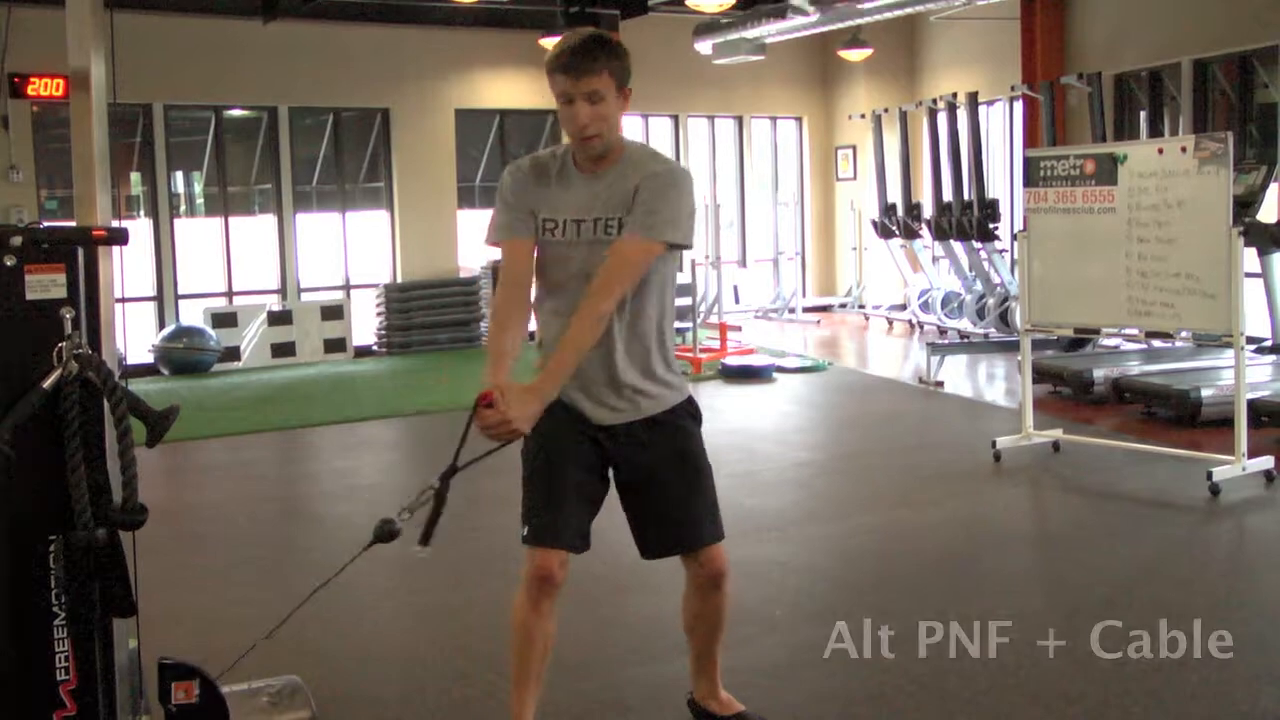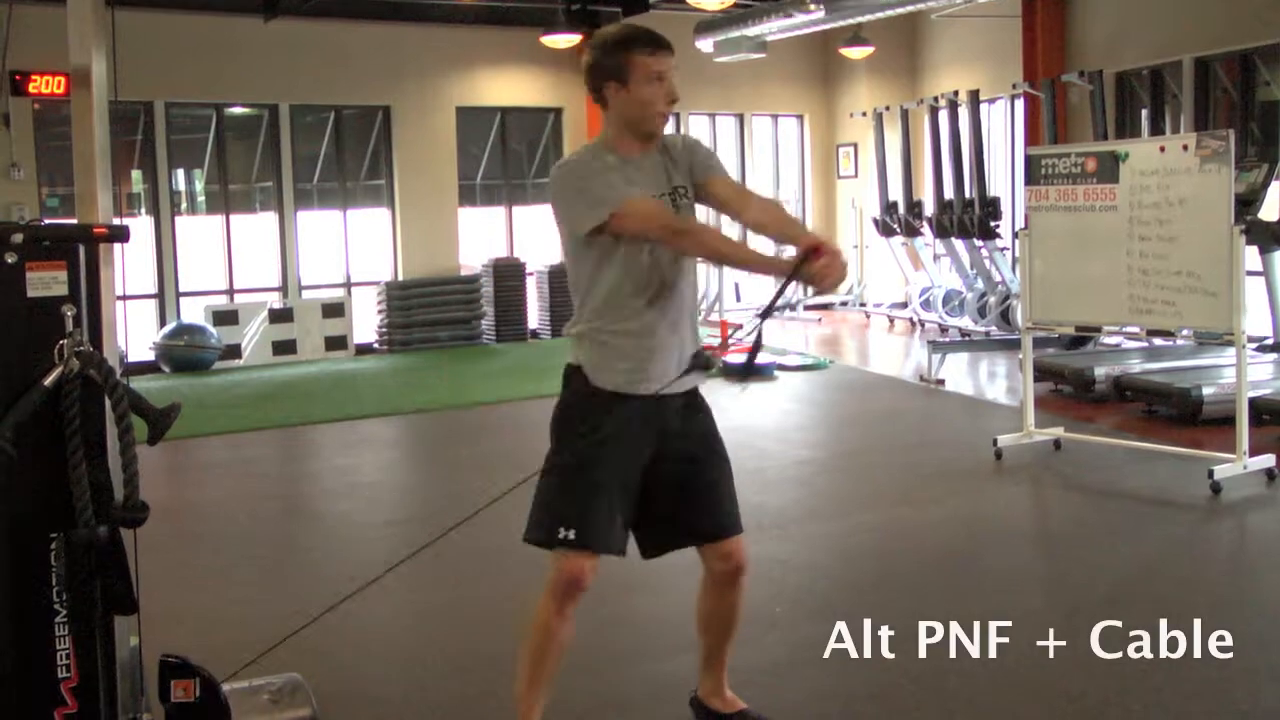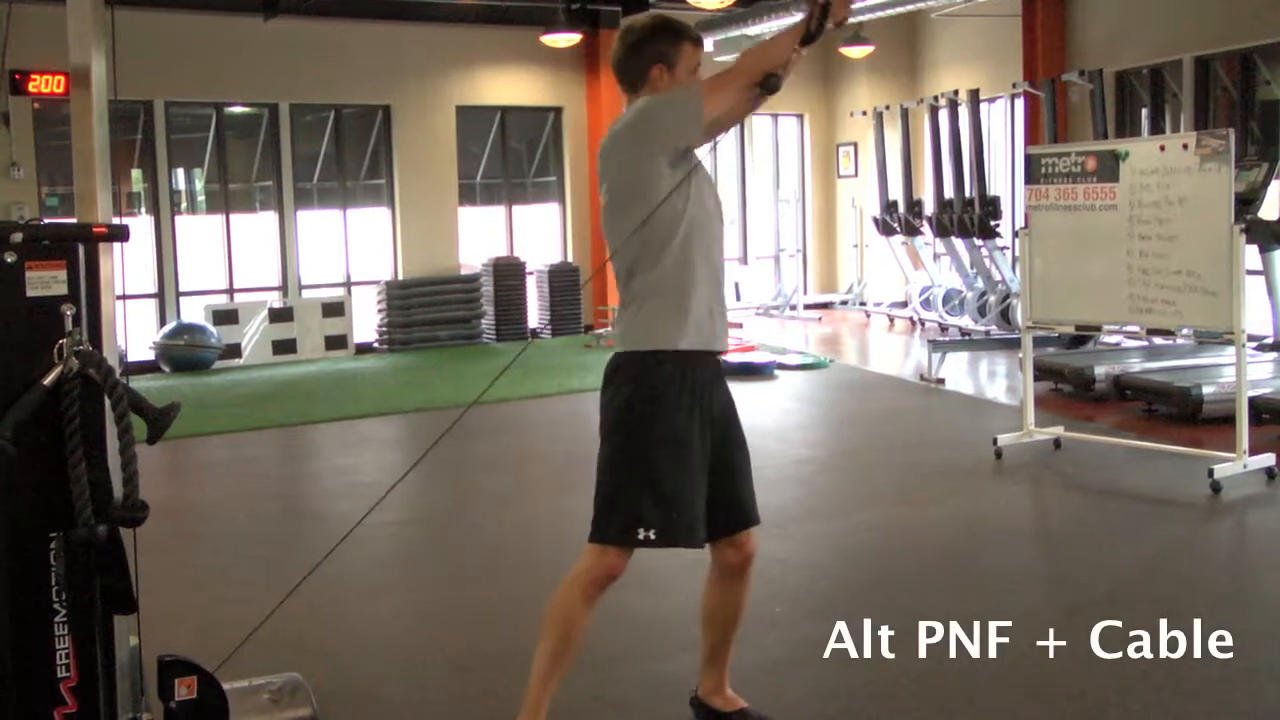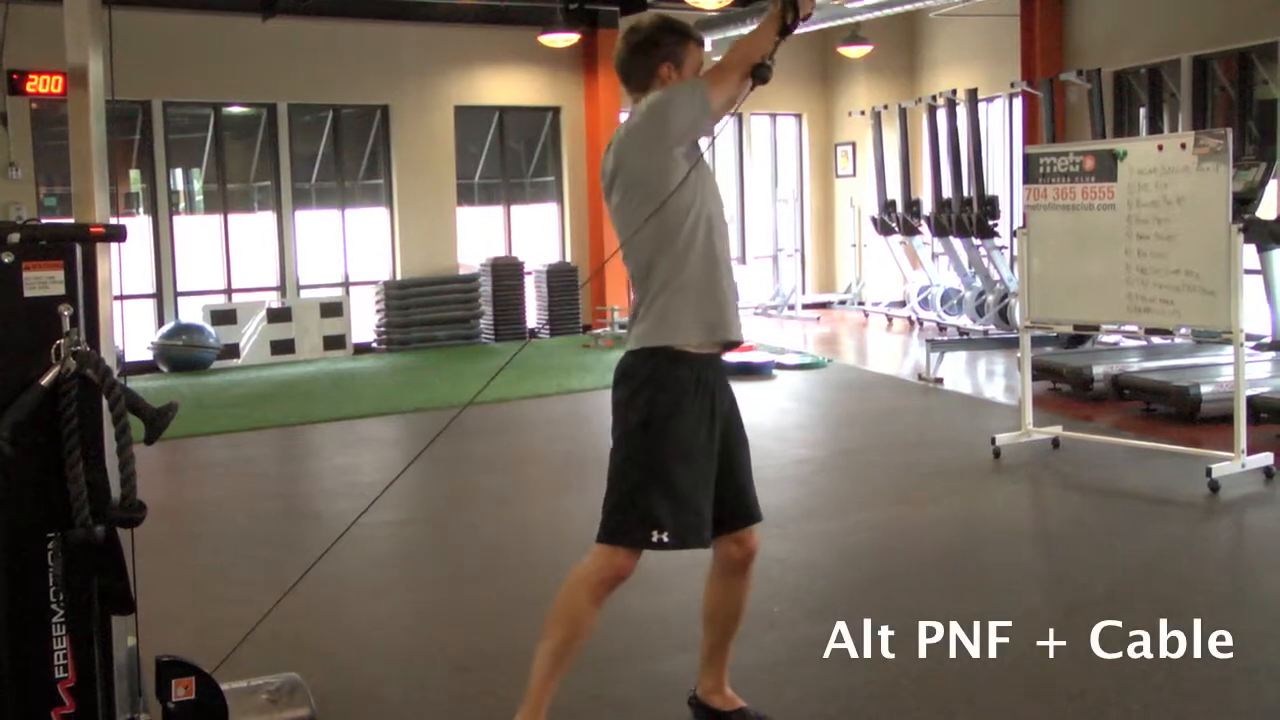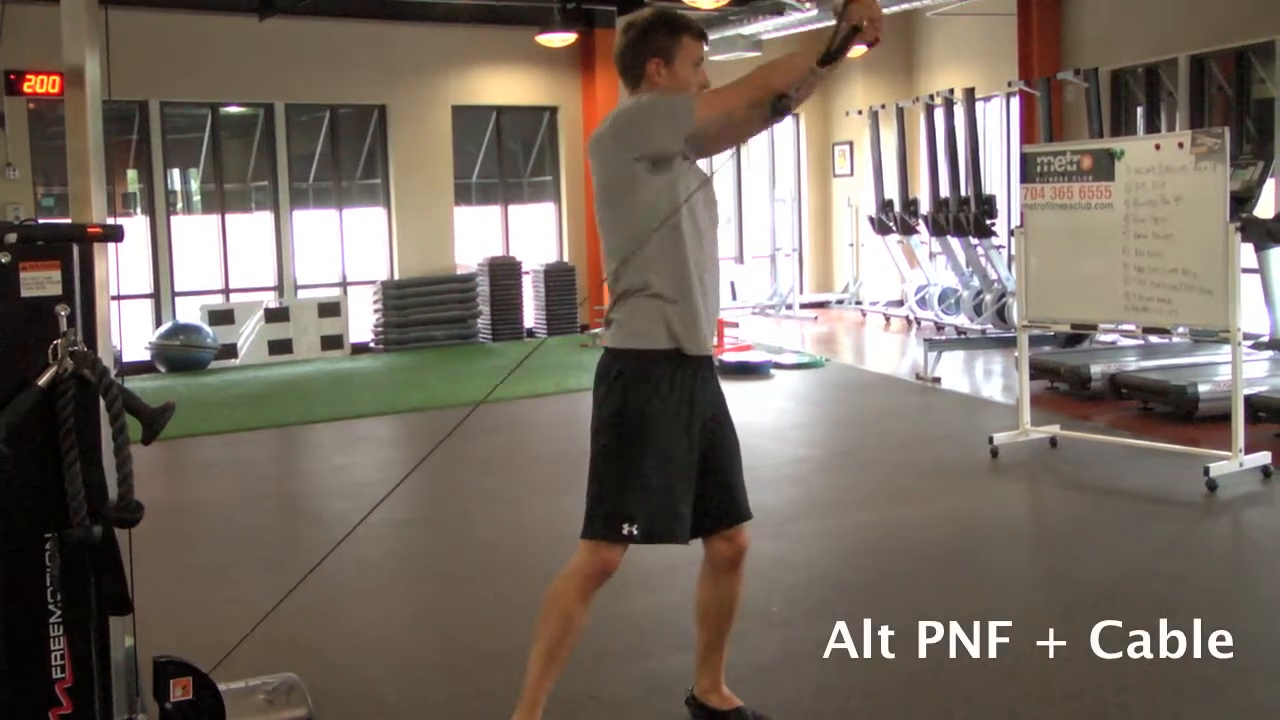
dt=0.3s
person 1, frame 1
left shoulder: (661, 182)
right shoulder: (526, 180)
left elbow: (605, 298)
right elbow: (513, 287)
left wrist: (539, 393)
right wrist: (500, 380)
left hip: (657, 406)
right hip: (566, 411)
left knee: (708, 566)
right knee: (545, 569)
person 1, frame 2
left shoulder: (683, 153)
right shoulder: (576, 176)
left elbow: (743, 204)
right elbow: (668, 229)
left wrist: (810, 243)
right wrist: (773, 265)
left hip: (678, 394)
right hip: (602, 398)
left knee: (728, 559)
right knee: (572, 573)
person 1, frame 3
left shoulder: (666, 138)
right shoulder: (640, 129)
left elbow: (746, 92)
right elbow: (743, 74)
left hip: (700, 372)
right hip: (654, 375)
left knee: (737, 549)
right knee: (608, 557)
person 1, frame 4
left shoulder: (661, 137)
right shoulder: (655, 122)
left elbow: (733, 85)
right elbow: (739, 62)
left hip: (703, 372)
right hip: (667, 373)
left knee: (738, 546)
right knee: (616, 559)
person 1, frame 5
left shoulder: (675, 134)
right shoulder: (629, 124)
left elbow: (759, 113)
right elbow: (750, 96)
left hip: (694, 370)
right hip: (644, 370)
left knee: (729, 542)
right knee: (600, 554)
